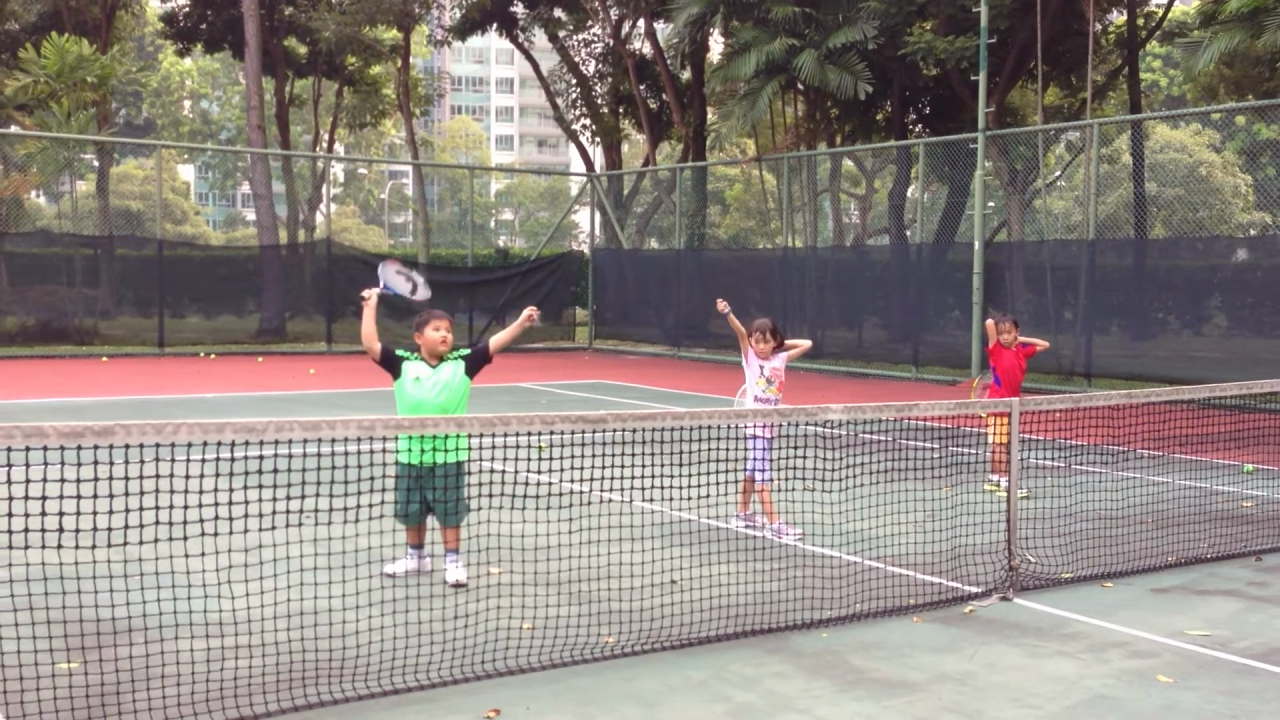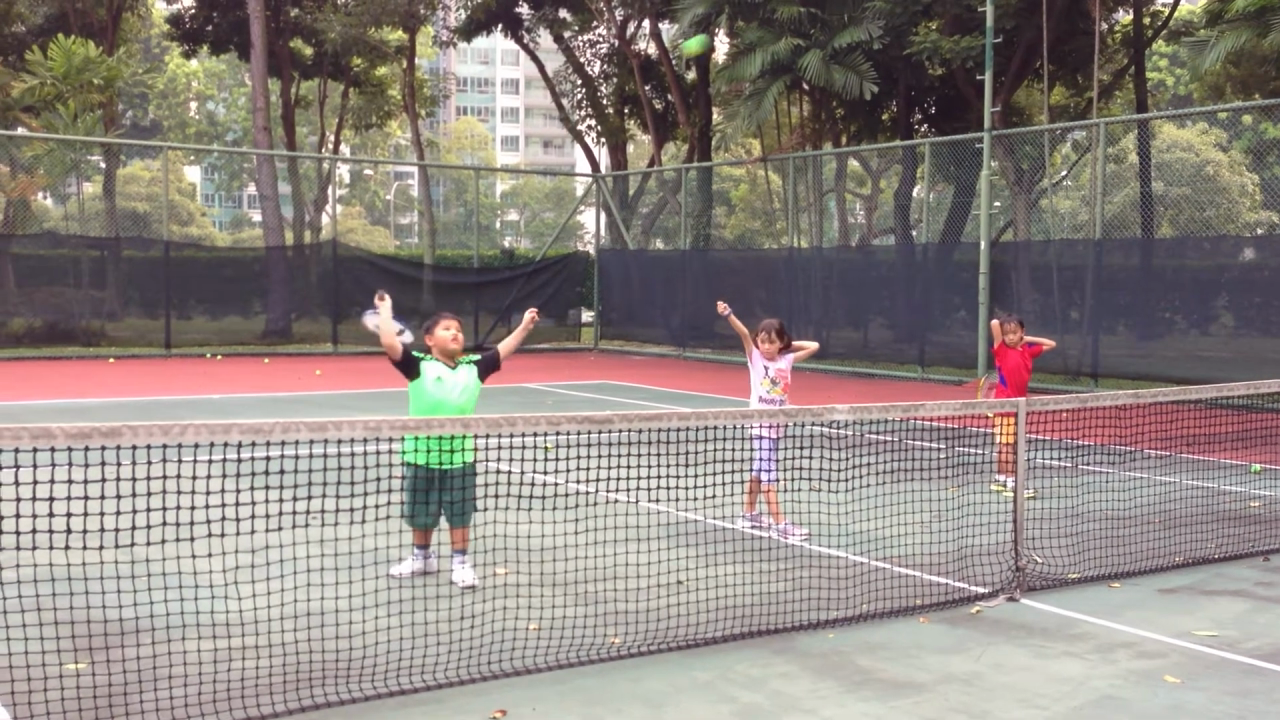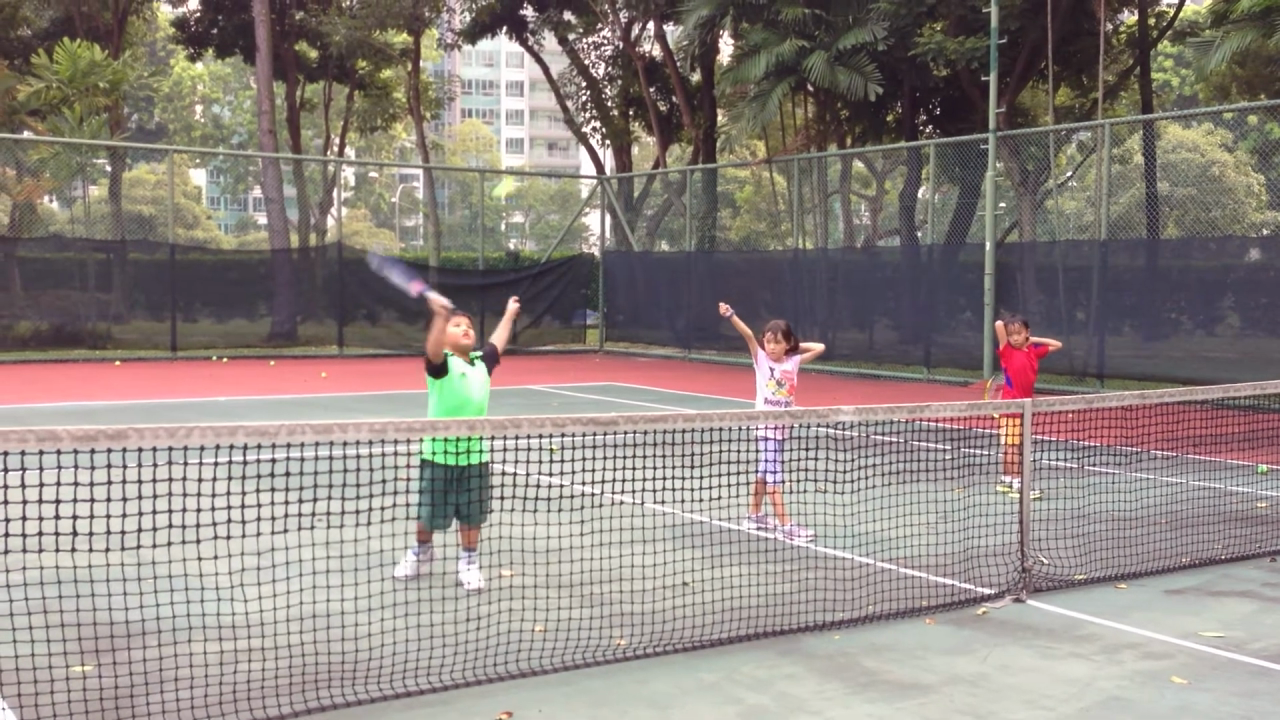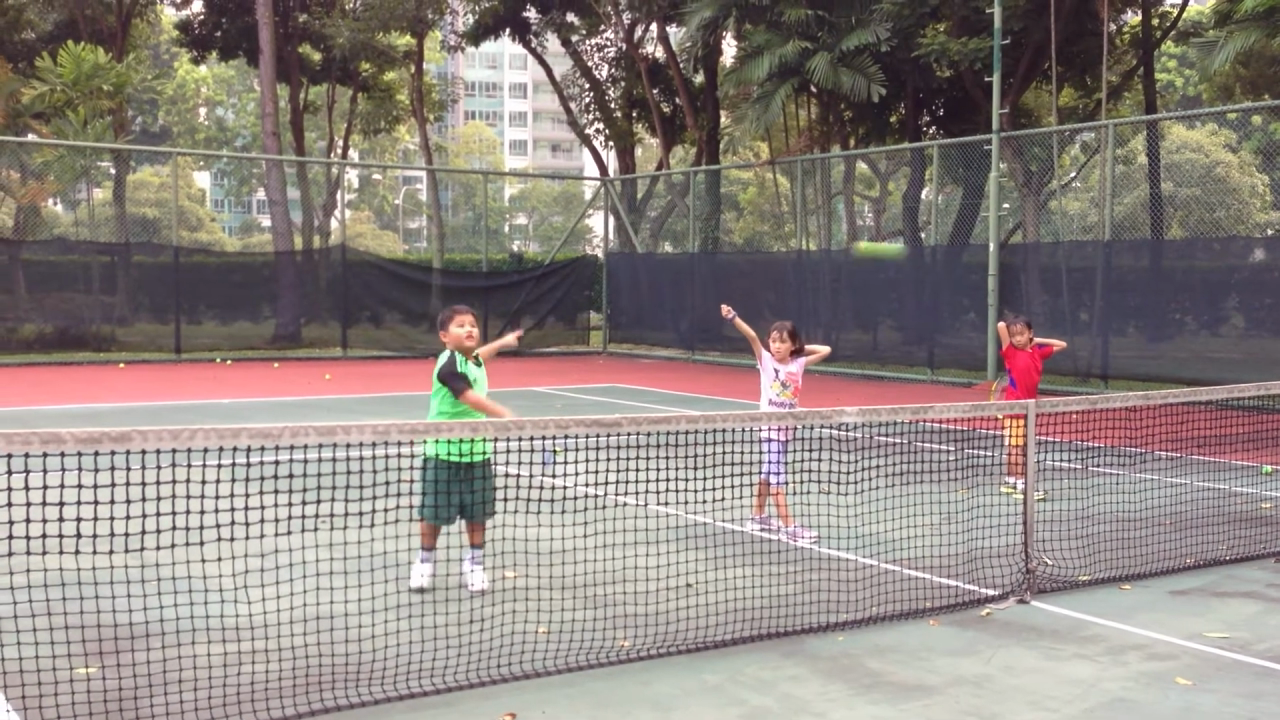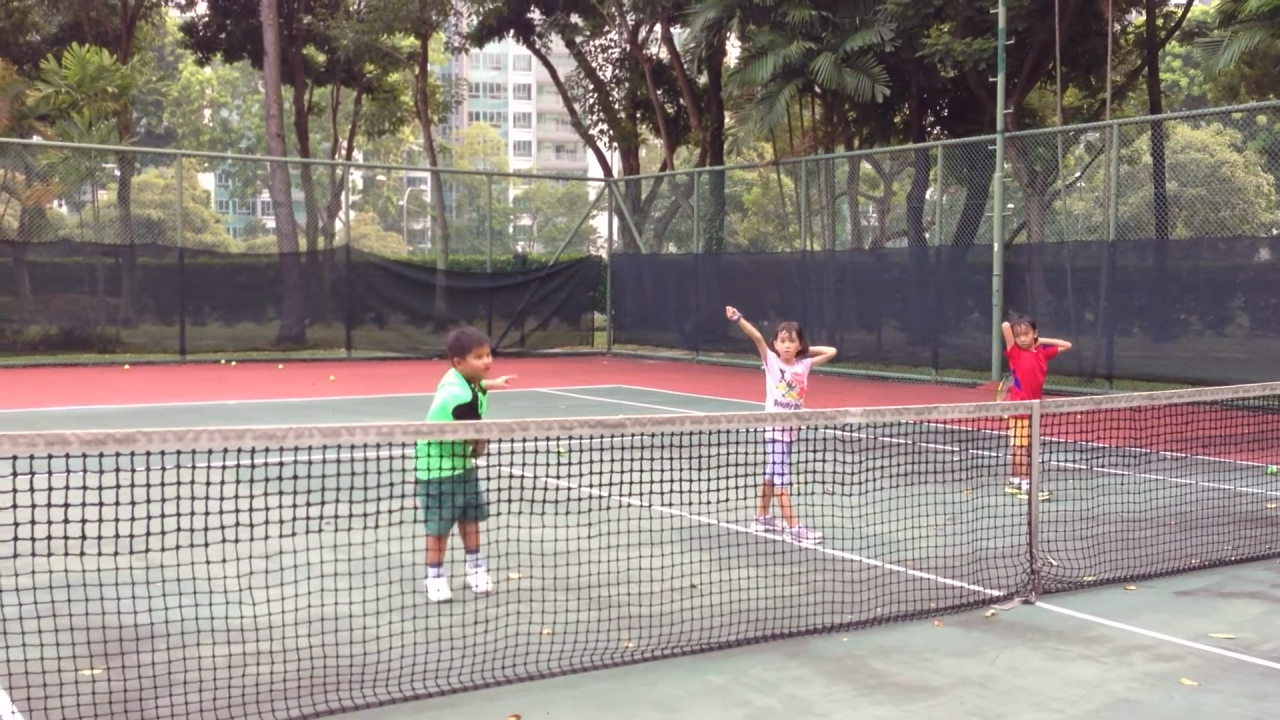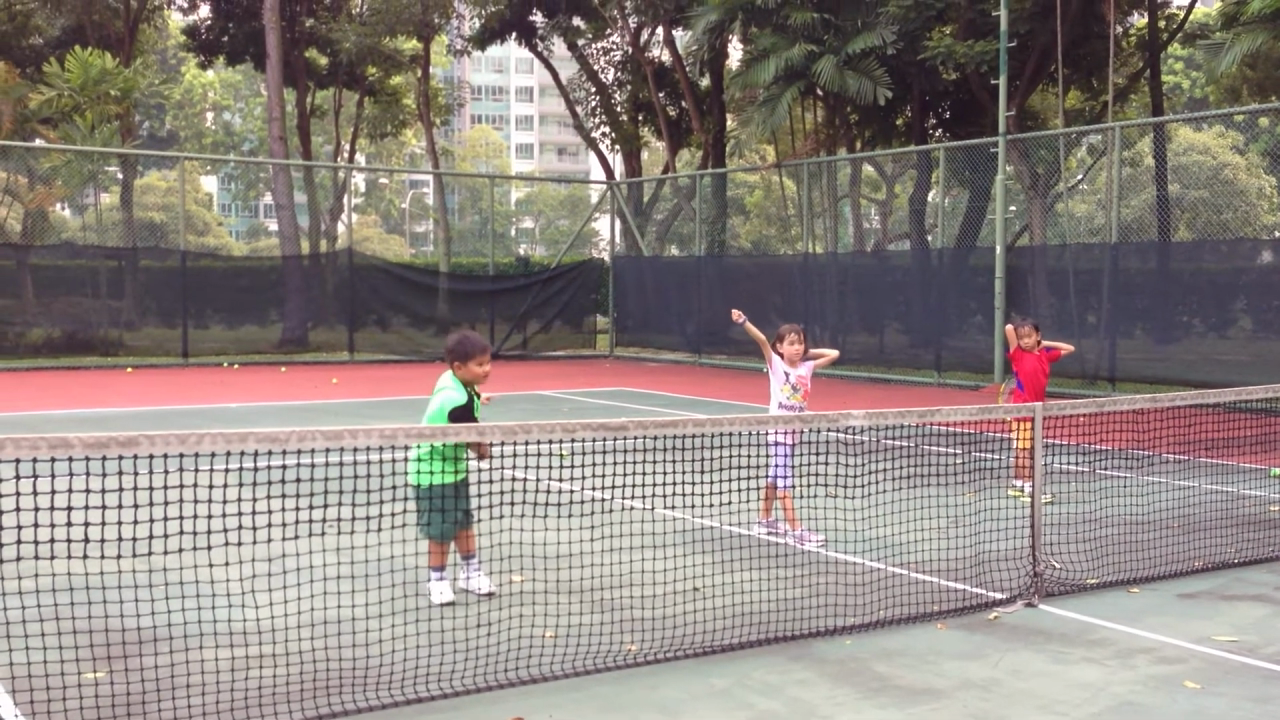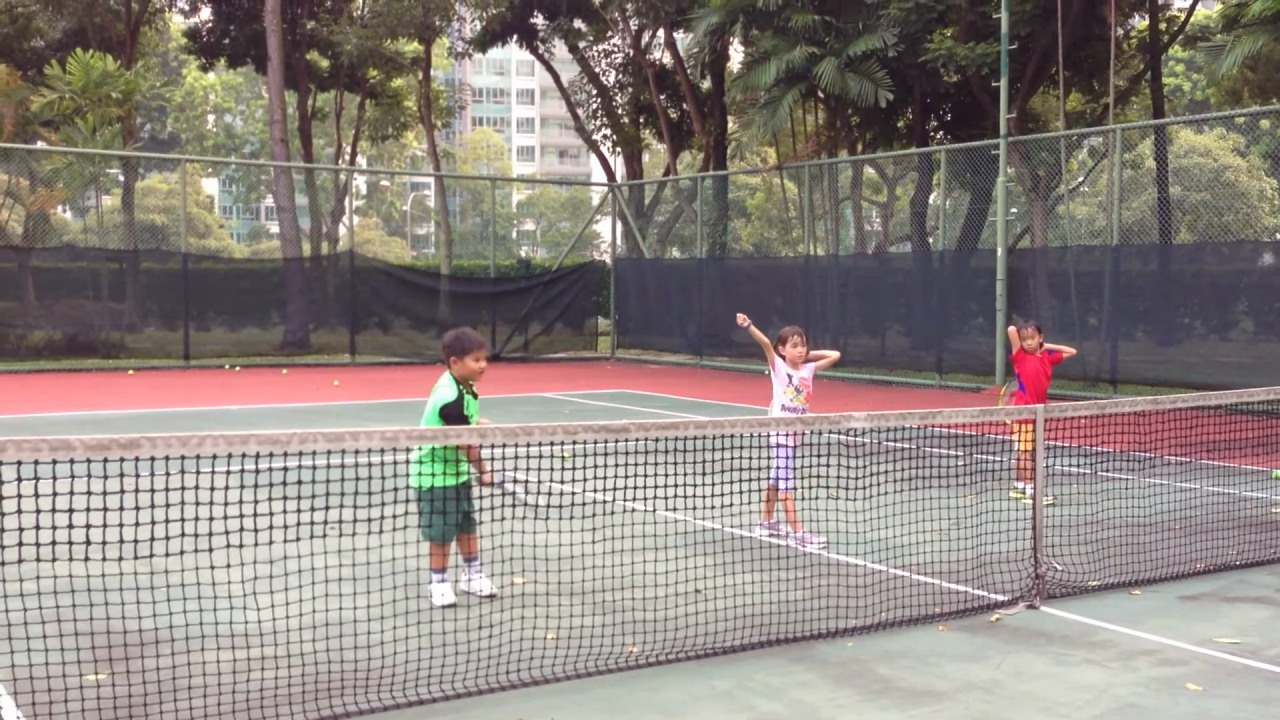
dt=0.2s
person 1, frame 1
left shoulder: (462, 363)
right shoulder: (403, 364)
left elbow: (494, 343)
right elbow: (370, 344)
left wrist: (521, 322)
right wrist: (370, 308)
left hip: (449, 453)
right hip: (412, 453)
left knee: (451, 512)
right knee: (412, 511)
left ankle: (453, 563)
right ankle: (416, 557)
person 1, frame 2
left shoulder: (473, 367)
right shoulder: (419, 366)
left elbow: (502, 351)
right elbow: (390, 345)
left wrist: (525, 325)
right wrist: (385, 312)
left hip: (460, 455)
right hip: (423, 454)
left knee: (460, 514)
right knee: (420, 514)
left ankle: (461, 564)
right ankle: (422, 558)
person 1, frame 3
left shoulder: (481, 362)
right shoulder: (439, 362)
left elbow: (496, 344)
right elbow: (434, 350)
left wrist: (509, 315)
right wrist: (438, 315)
left hip: (475, 452)
right hip: (440, 452)
left knee: (473, 514)
right knee: (432, 511)
left ankle: (469, 564)
right ankle: (420, 552)
person 1, frame 4
left shoulder: (473, 358)
right shoulder: (449, 364)
right elbow: (469, 396)
left wrist: (502, 343)
right wrist: (501, 414)
left hip: (477, 450)
right hip: (444, 449)
left knee: (477, 511)
right knee: (437, 511)
left ankle: (474, 566)
right ankle: (425, 561)
person 1, frame 5
left shoulder: (460, 376)
right shoulder: (465, 399)
right elbow: (477, 437)
left wrist: (489, 383)
right wrist: (478, 451)
left hip: (458, 459)
right hip: (437, 461)
left knee: (471, 515)
right knee: (440, 522)
left ankle: (474, 568)
right ankle: (435, 576)
person 1, frame 6
left shoulder: (452, 380)
right shoulder: (461, 402)
right elbow: (474, 439)
left wrist: (476, 399)
right wrist: (485, 450)
left hip: (452, 465)
right hip: (434, 469)
left knee: (463, 520)
right knee: (441, 528)
left ankle: (471, 572)
right ankle: (437, 580)
person 1, frame 7
left shoulder: (460, 384)
right shoulder: (453, 398)
right elbow: (464, 441)
left wrist: (474, 422)
right wrist: (481, 469)
left hip: (455, 467)
right hip: (437, 471)
left knee: (467, 524)
right knee: (441, 531)
left ankle: (473, 574)
right ankle: (439, 582)
person 2, frame 1
left shoulder: (780, 359)
right shoulder: (750, 358)
left elbow: (806, 344)
right elbow: (740, 333)
left wrist: (781, 344)
right wrist: (727, 313)
left hip: (770, 423)
right hip: (756, 423)
left knee: (752, 471)
right knee: (763, 474)
left ankle: (743, 514)
right ankle: (773, 523)
person 2, frame 2
left shoulder: (787, 360)
right shoulder: (755, 358)
left elbow: (814, 346)
right elbow: (744, 334)
left wrist: (790, 344)
right wrist: (728, 314)
left hip: (776, 423)
right hip: (761, 424)
left knee: (758, 471)
right knee: (768, 474)
left ankle: (748, 514)
right ankle: (779, 524)
person 2, frame 3
left shoulder: (793, 362)
right shoulder: (761, 360)
left elbow: (820, 348)
right elbow: (748, 335)
left wrist: (796, 346)
right wrist: (730, 315)
left hip: (782, 425)
right hip: (767, 425)
left knee: (764, 473)
right knee: (774, 476)
left ankle: (754, 517)
right ankle: (784, 525)
person 2, frame 4
left shoulder: (798, 364)
right shoulder: (766, 361)
left elbow: (825, 350)
right elbow: (752, 336)
left wrist: (801, 348)
right wrist: (732, 317)
left hip: (786, 427)
right hip: (770, 427)
left knee: (768, 474)
right knee: (777, 477)
left ankle: (758, 517)
right ankle: (788, 526)
person 2, frame 5
left shoulder: (803, 365)
right shoulder: (772, 362)
left elbow: (831, 351)
right elbow: (757, 337)
left wrist: (806, 350)
right wrist: (737, 318)
left hip: (791, 427)
right hip: (775, 428)
left knee: (772, 474)
right knee: (781, 477)
left ankle: (762, 518)
right ankle: (792, 527)
person 2, frame 6
left shoulder: (807, 367)
right shoulder: (776, 365)
left elbow: (834, 354)
right elbow: (762, 340)
left wrist: (809, 352)
right wrist: (743, 321)
left hip: (793, 431)
right hip: (778, 430)
left knee: (775, 477)
right knee: (784, 480)
left ankle: (765, 521)
right ankle: (795, 530)
person 2, frame 7
left shoulder: (808, 369)
right shoulder: (778, 367)
left elbow: (835, 355)
right elbow: (765, 344)
left wrist: (809, 354)
right wrist: (748, 325)
left hip: (795, 432)
right hip: (781, 432)
left knee: (777, 479)
right knee: (786, 482)
left ankle: (767, 523)
right ankle: (797, 532)
person 3, frame 1
left shoulder: (1022, 351)
right shoulder: (996, 350)
left elbow: (1045, 345)
right elbow: (989, 323)
left wrist: (1022, 339)
right wrist: (994, 326)
left knee: (999, 444)
right knee: (1000, 444)
left ankle: (994, 479)
right ankle: (1004, 483)
person 3, frame 2
left shoulder: (1028, 351)
right shoulder: (1001, 350)
left elbow: (1051, 344)
right elbow: (994, 323)
left wrist: (1028, 339)
right wrist: (999, 324)
left knee: (1006, 445)
right knee: (1007, 444)
left ankle: (1000, 479)
right ankle: (1011, 483)
person 3, frame 3
left shoulder: (1034, 351)
right shoulder: (1007, 351)
left elbow: (1057, 345)
right elbow: (998, 324)
left wrist: (1034, 339)
right wrist: (1003, 325)
left knee: (1011, 445)
right knee: (1013, 445)
left ankle: (1006, 480)
right ankle: (1016, 484)
person 3, frame 4
left shoulder: (1038, 352)
right shoulder: (1010, 352)
left elbow: (1062, 345)
right elbow: (1000, 325)
left wrist: (1038, 340)
right wrist: (1005, 326)
left knee: (1015, 447)
right knee: (1017, 447)
left ankle: (1010, 481)
right ankle: (1021, 485)
person 3, frame 5
left shoulder: (1043, 352)
right shoulder: (1015, 352)
left elbow: (1067, 345)
right elbow: (1005, 326)
left wrist: (1042, 340)
right wrist: (1010, 326)
left knee: (1020, 447)
right knee: (1022, 447)
left ankle: (1015, 482)
right ankle: (1025, 486)
person 3, frame 6
left shoulder: (1046, 354)
right shoulder: (1018, 355)
left elbow: (1070, 348)
right elbow: (1008, 328)
left wrist: (1045, 343)
right wrist: (1013, 328)
left knee: (1022, 449)
right knee: (1024, 449)
left ankle: (1017, 484)
right ankle: (1028, 488)
person 3, frame 7
left shoulder: (1047, 357)
right shoulder: (1020, 356)
left elbow: (1072, 351)
right elbow: (1011, 330)
left wrist: (1047, 346)
right wrist: (1017, 331)
left knee: (1024, 451)
right knee: (1026, 451)
left ankle: (1019, 486)
right ankle: (1030, 490)
